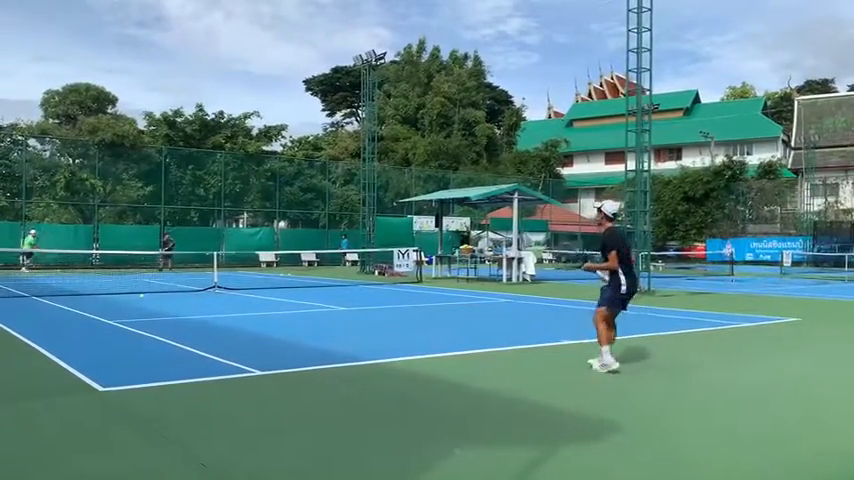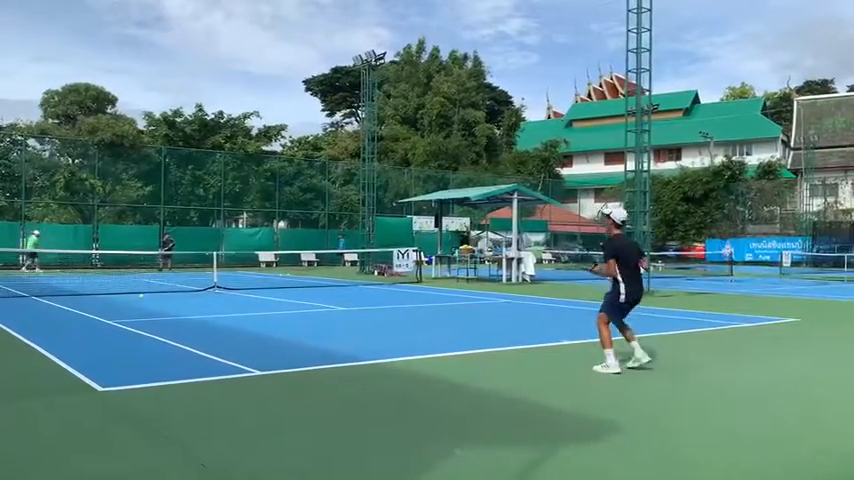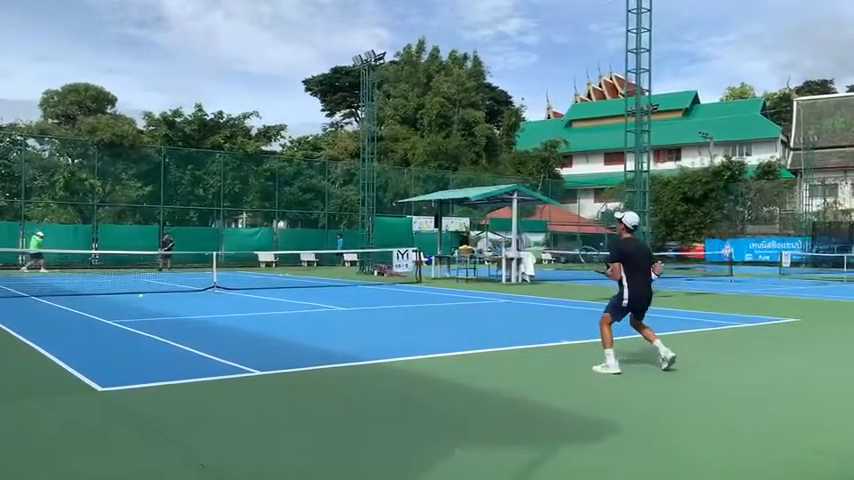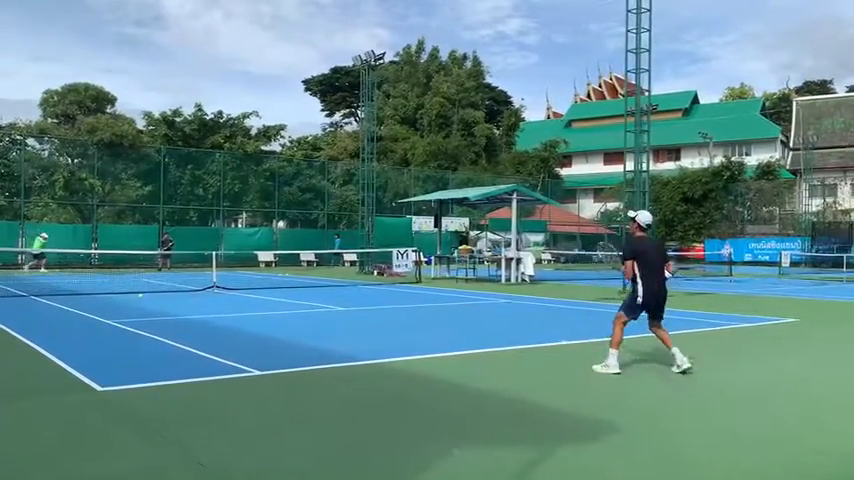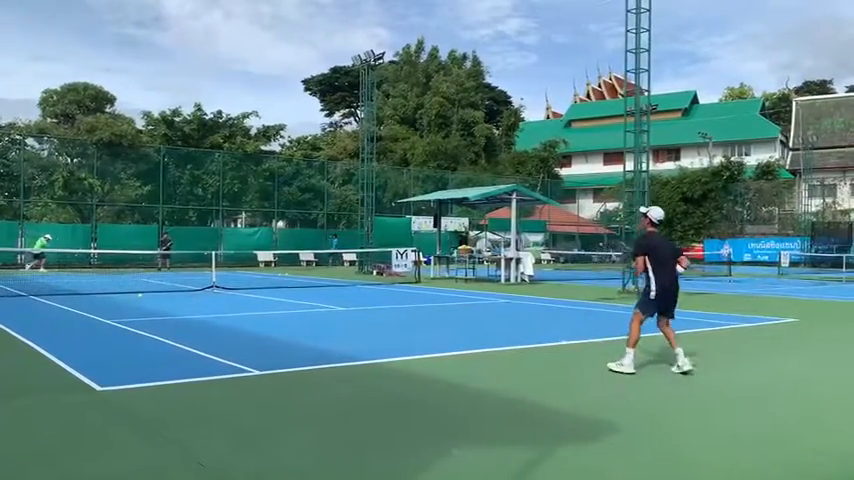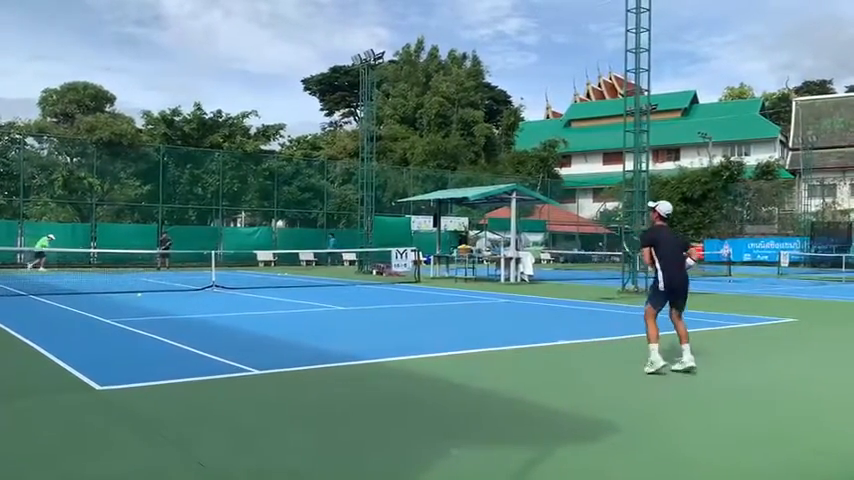
dt=0.1s
person 1, frame 1
left shoulder: (607, 236)
right shoulder: (618, 234)
left elbow: (613, 265)
right elbow: (625, 260)
left wrist: (592, 266)
right wrist: (606, 272)
left hip: (621, 284)
right hip: (627, 284)
left knee: (600, 318)
right knee: (608, 318)
left ankle: (607, 360)
right ankle: (606, 357)
person 1, frame 2
left shoulder: (611, 242)
right shoulder: (630, 242)
left elbow: (611, 272)
right elbow: (644, 264)
left wrist: (599, 270)
left hip: (622, 290)
right hip: (635, 290)
left knee: (602, 321)
right knee: (618, 321)
left ankle: (611, 363)
right ankle: (639, 354)
person 1, frame 3
left shoulder: (618, 246)
right shoulder: (643, 246)
left elbow: (615, 276)
right elbow: (657, 270)
left wrist: (609, 272)
left hip: (628, 293)
right hip: (646, 294)
left knee: (605, 322)
right knee: (636, 323)
left ankle: (610, 363)
right ankle: (665, 352)
person 1, frame 4
left shoulder: (632, 244)
right shoulder: (657, 245)
left elbow: (628, 274)
right elbow: (670, 270)
left wrist: (626, 270)
left hip: (642, 292)
right hip: (660, 293)
left knee: (619, 322)
right knee: (655, 326)
left ankle: (612, 363)
right ankle: (680, 359)
person 1, frame 5
left shoulder: (642, 240)
right shoulder: (668, 241)
left elbow: (640, 269)
right elbow: (684, 264)
left wrist: (645, 267)
left hip: (655, 288)
right hip: (672, 288)
left knee: (636, 321)
right knee: (664, 324)
left ankle: (627, 362)
right ankle: (682, 361)
person 1, frame 6
left shoulder: (649, 233)
right shoulder: (676, 236)
left elbow: (647, 261)
right elbow: (694, 256)
left hip: (664, 281)
right hip: (682, 280)
left knee: (650, 317)
right knee: (676, 318)
left ankle: (655, 359)
right ankle: (687, 358)
